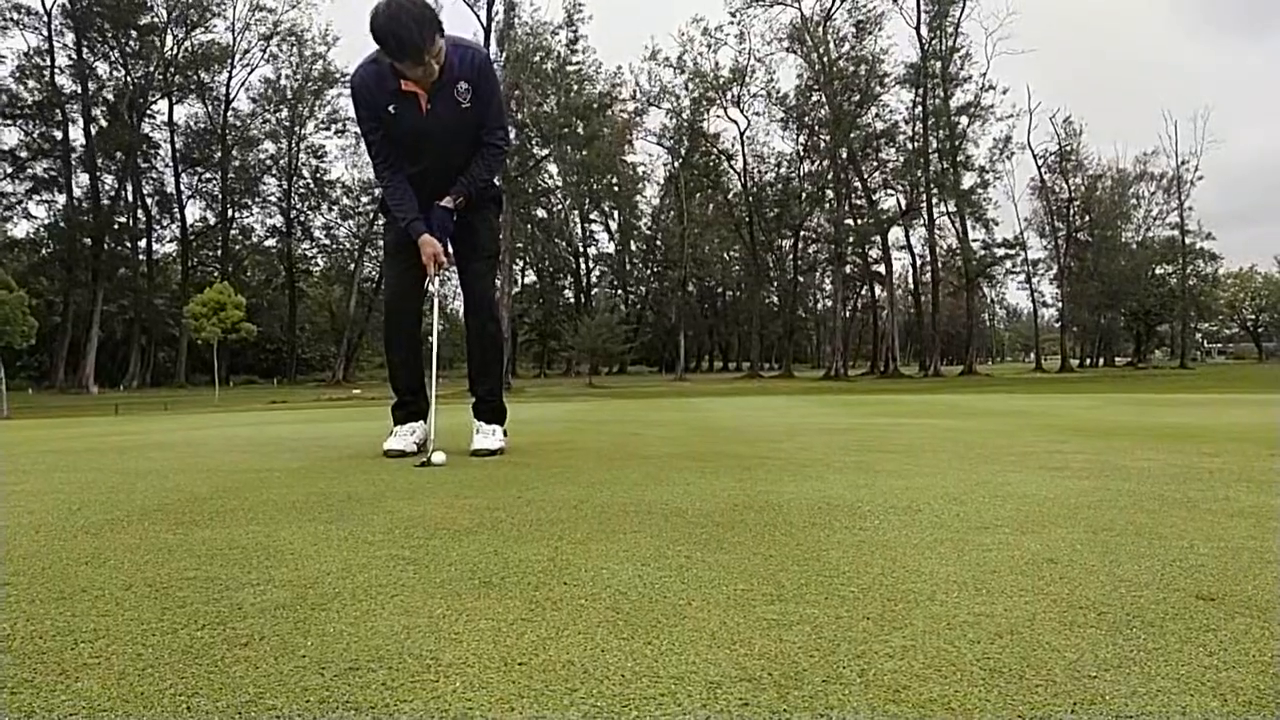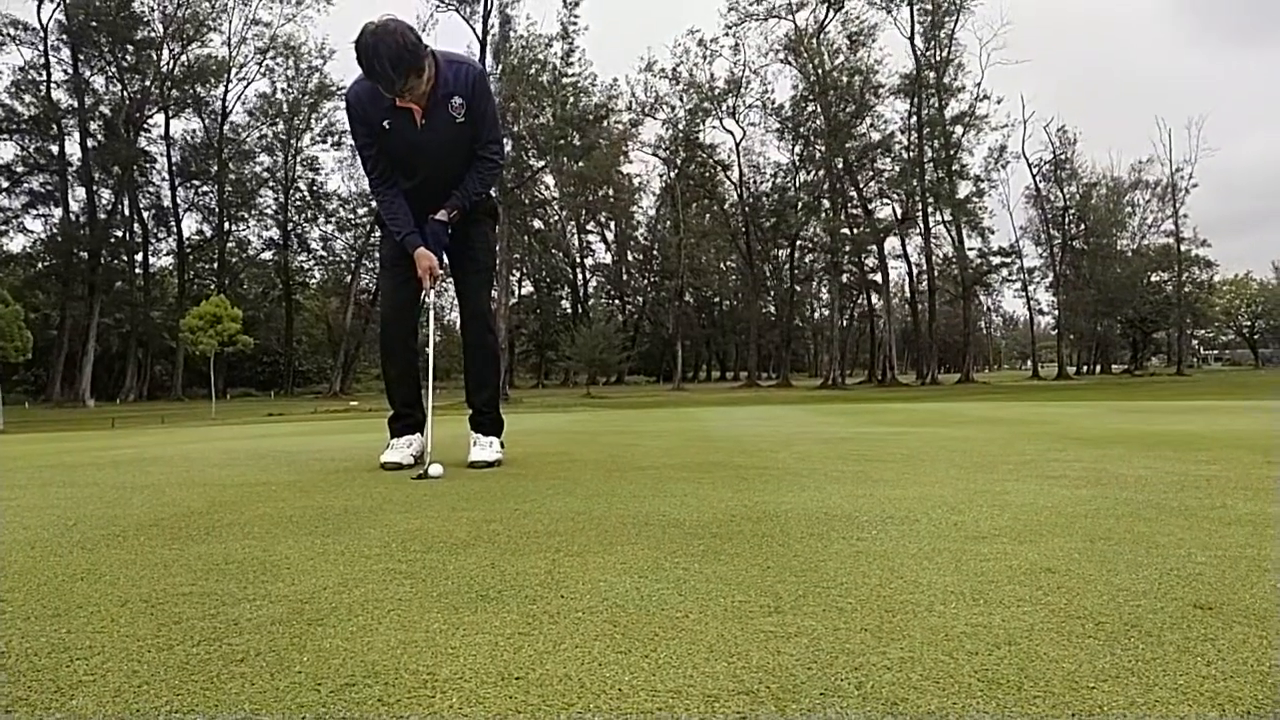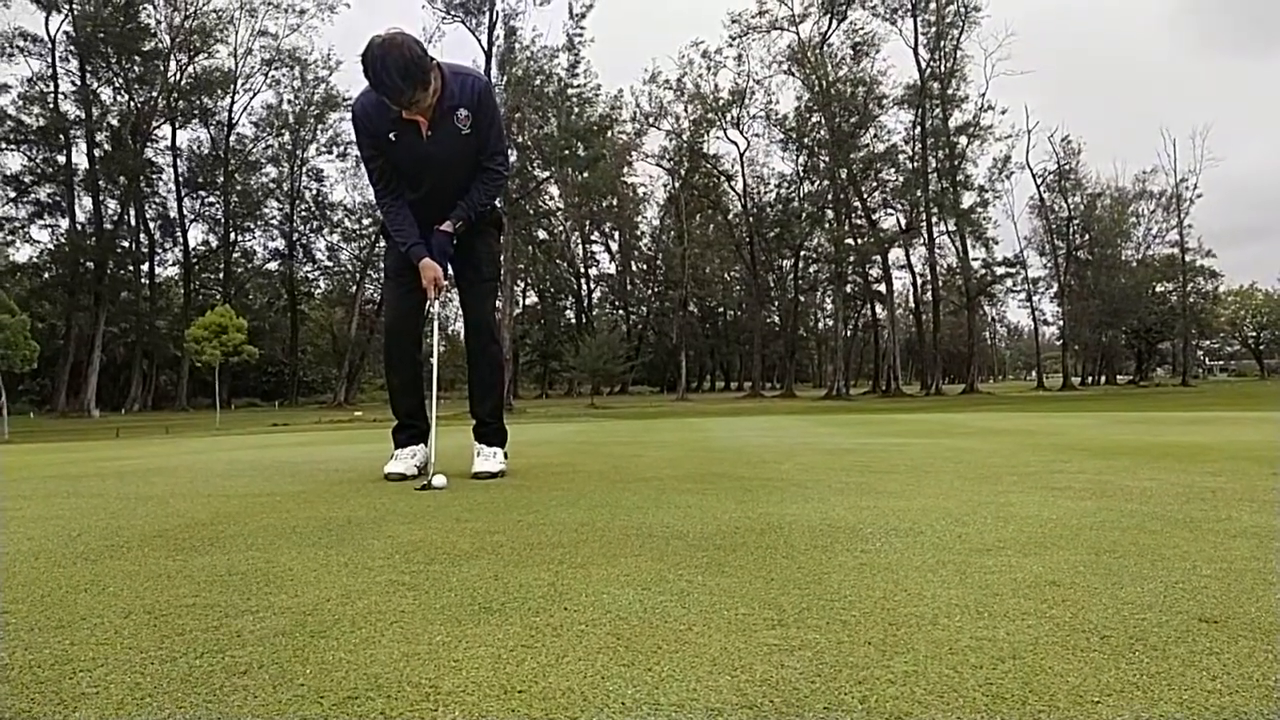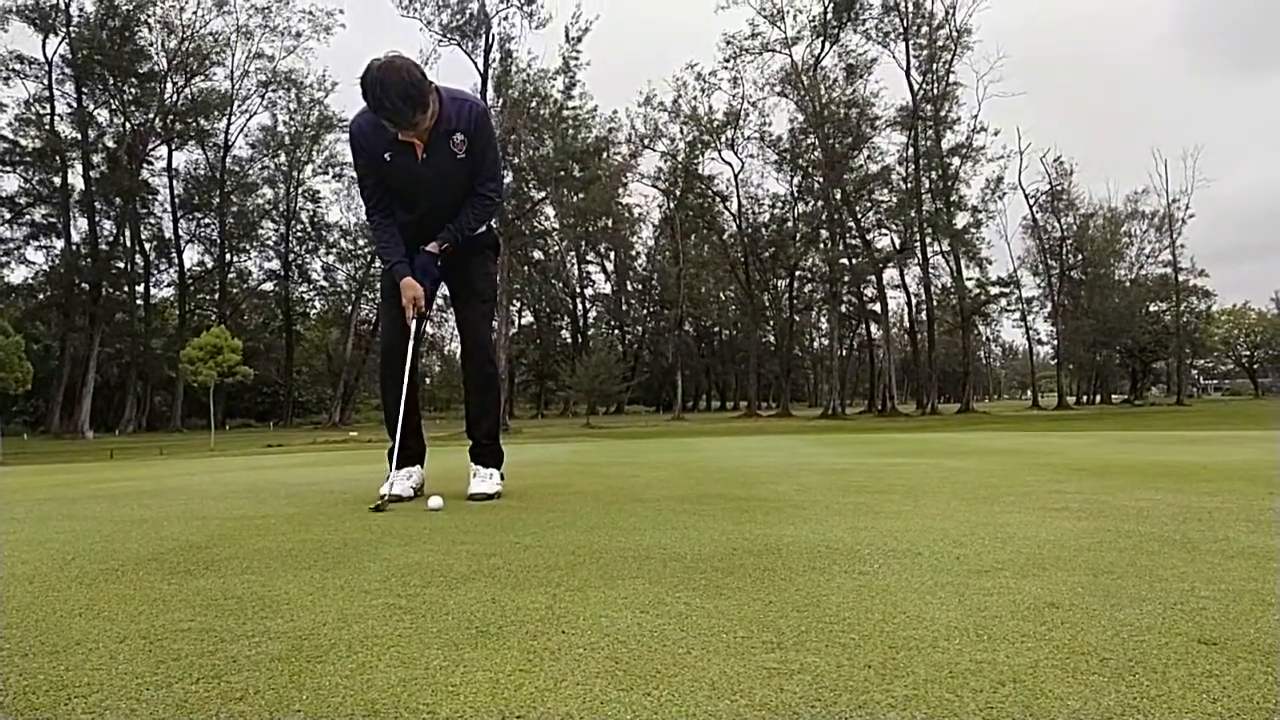
dt=0.7s
person 1, frame 1
left shoulder: (473, 61)
right shoulder: (367, 82)
left elbow: (496, 141)
right elbow: (386, 167)
left wrist: (454, 200)
right wrist: (419, 231)
left hip: (472, 195)
right hip: (408, 203)
left knee: (481, 299)
right knee: (399, 304)
left ankle: (489, 418)
right ankle: (409, 418)
person 1, frame 2
left shoulder: (468, 77)
right shoulder: (361, 99)
left elbow: (491, 157)
right elbow: (382, 182)
left wrist: (448, 213)
right wrist: (414, 245)
left hip: (467, 209)
right hip: (403, 217)
left knee: (477, 313)
right knee: (394, 317)
left ankle: (486, 430)
right ankle: (406, 431)
person 1, frame 3
left shoulder: (473, 89)
right shoulder: (367, 111)
left elbow: (496, 167)
right elbow: (387, 193)
left wrist: (453, 225)
right wrist: (419, 255)
left hip: (472, 220)
right hip: (408, 227)
left knee: (481, 323)
right knee: (399, 327)
left ankle: (490, 440)
right ankle: (410, 441)
person 1, frame 4
left shoulder: (471, 113)
right shoulder: (364, 131)
left elbow: (489, 195)
right elbow: (378, 212)
left wrist: (440, 246)
right wrist: (402, 274)
left hip: (467, 243)
right hip: (405, 250)
left knee: (478, 345)
right knee: (394, 349)
left ankle: (487, 462)
right ankle: (407, 463)
